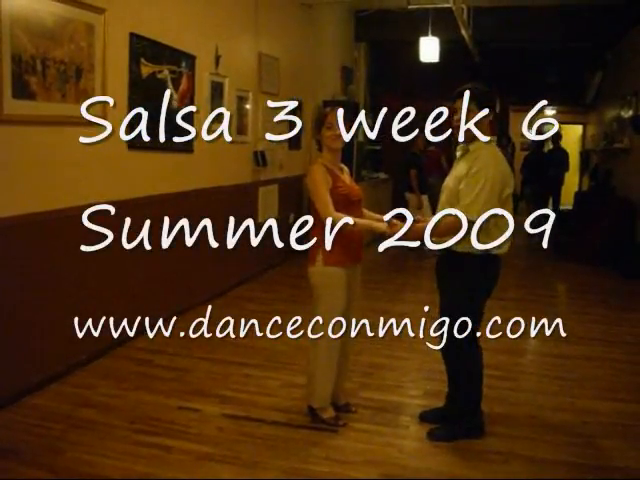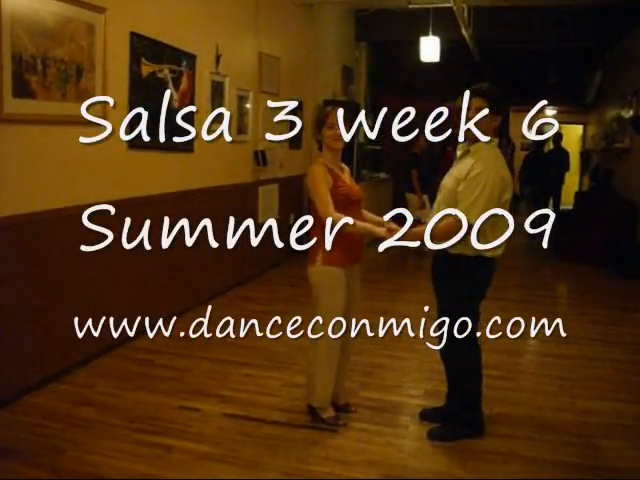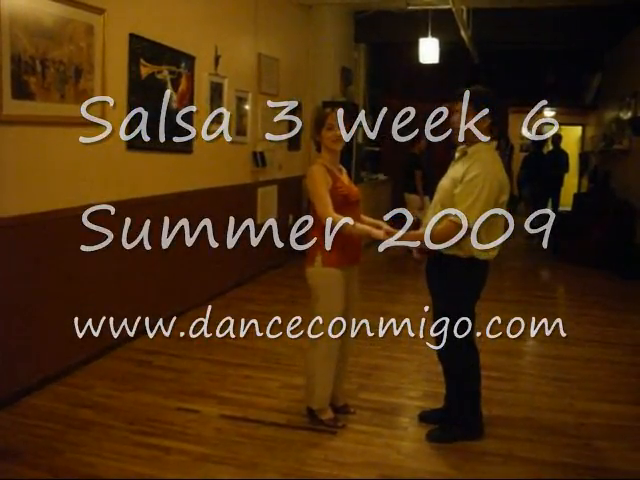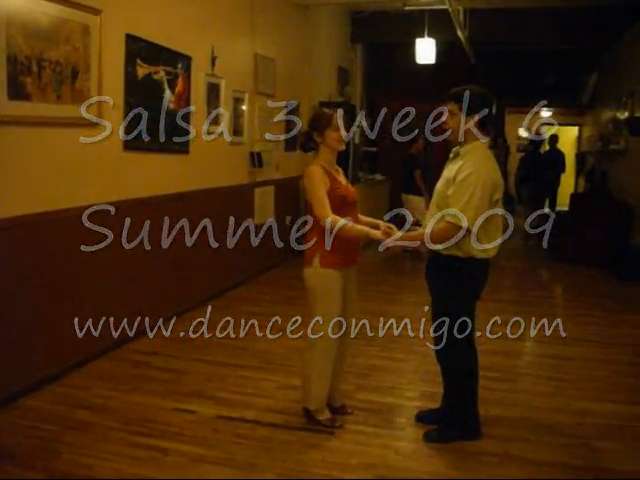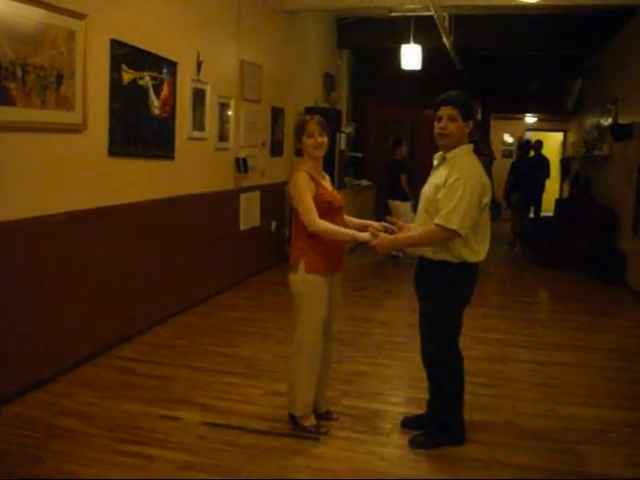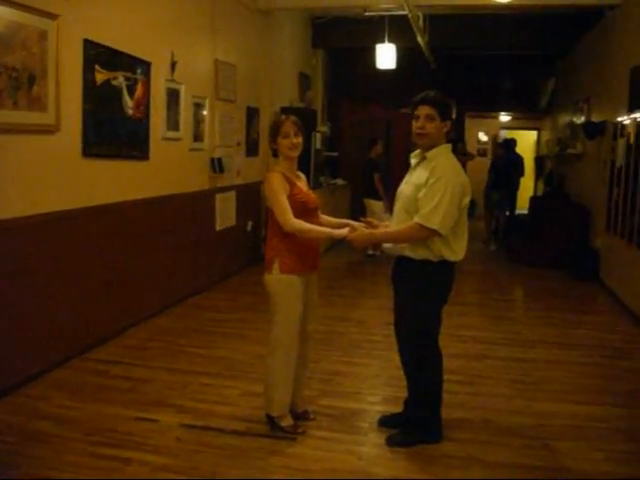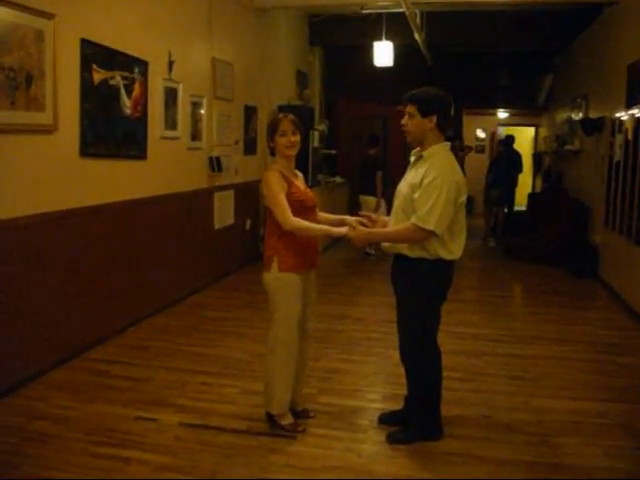
dt=0.4s
person 1, frame 1
left shoulder: (488, 162)
right shoulder: (468, 154)
left elbow: (463, 221)
left wrist: (416, 229)
right wrist: (424, 227)
left hip: (473, 263)
right hip: (458, 258)
left knee: (461, 341)
right knee: (452, 338)
left ankle: (468, 419)
right ankle: (456, 406)
person 1, frame 2
left shoulder: (488, 166)
right shoulder: (467, 153)
left elbow: (460, 224)
left wrist: (413, 235)
right wrist: (422, 233)
left hip: (468, 264)
right hip: (453, 259)
left knee: (461, 341)
right knee: (451, 339)
left ankle: (469, 419)
right ankle: (456, 406)
person 1, frame 3
left shoulder: (485, 169)
right shoulder: (466, 155)
left elbow: (458, 227)
left wrist: (409, 238)
right wrist: (422, 241)
left hip: (461, 265)
right hip: (447, 260)
left knee: (457, 344)
right knee: (447, 341)
left ankle: (467, 421)
right ankle: (455, 407)
person 1, frame 4
left shoulder: (477, 167)
right shoulder: (463, 157)
left elbow: (456, 227)
left wrist: (408, 238)
right wrist: (421, 235)
left hip: (461, 266)
right hip: (449, 262)
left knee: (456, 343)
right knee: (446, 341)
left ankle: (465, 422)
right ankle: (452, 408)
person 1, frame 5
left shoulder: (466, 172)
right shoulder: (445, 163)
left elbow: (446, 231)
left wrist: (394, 242)
right wrist: (410, 229)
left hip: (451, 271)
right hip: (435, 266)
left knee: (442, 348)
right knee: (433, 346)
left ankle: (449, 427)
right ankle: (437, 413)
person 1, frame 6
left shoulder: (447, 172)
right shoulder: (420, 162)
left elbow: (424, 229)
left wrist: (373, 237)
right wrist: (383, 227)
left hip: (428, 271)
right hip: (409, 265)
left knee: (422, 347)
right knee: (409, 344)
left ankle: (427, 425)
right ankle: (414, 411)
person 1, frame 7
left shoulder: (441, 170)
right shoulder: (421, 160)
left elbow: (422, 229)
left wrist: (371, 236)
right wrist: (384, 222)
left hip: (426, 269)
right hip: (411, 264)
left knee: (420, 345)
right knee: (411, 343)
left ankle: (427, 422)
right ankle: (414, 409)
person 2, frame 1
left shoulder: (344, 170)
right shoulder: (318, 171)
right elbow: (330, 216)
left wrist: (384, 219)
right wrist: (376, 227)
left hip: (349, 259)
right hip: (328, 260)
right knee: (327, 331)
left ankle: (336, 394)
right ankle: (319, 402)
person 2, frame 2
left shoulder: (345, 169)
right shoulder: (318, 171)
right elbow: (330, 216)
left wrist: (384, 222)
right wrist: (374, 231)
left hip: (349, 259)
right hip: (328, 259)
left knee: (344, 329)
right knee: (327, 331)
left ankle: (336, 394)
right ankle: (318, 402)
person 2, frame 3
left shoulder: (341, 170)
right shoulder: (318, 171)
right elbow: (329, 217)
left wrist: (380, 224)
right wrist: (371, 232)
left hip: (347, 260)
right hip: (326, 261)
left knee: (343, 330)
right knee: (326, 332)
left ankle: (335, 395)
right ankle: (318, 404)
person 2, frame 4
left shoulder: (338, 171)
right shoulder: (315, 172)
right elbow: (327, 219)
left wrist: (377, 222)
right wrist: (369, 233)
left hip: (344, 261)
right hip: (323, 261)
left knee: (340, 331)
right knee: (323, 333)
left ankle: (332, 396)
right ankle: (314, 404)
person 2, frame 5
left shoulder: (325, 177)
right shoulder: (300, 178)
right elbow: (314, 224)
left wrist: (369, 224)
right wrist: (358, 236)
left hip: (330, 266)
right hip: (309, 267)
left knee: (325, 336)
right knee: (308, 338)
left ankle: (317, 402)
right ankle: (300, 410)
person 2, frame 6
left shoulder: (301, 177)
right shoulder: (275, 178)
left elbow: (313, 217)
right elbow: (289, 223)
left wrist: (346, 222)
right wrist: (336, 234)
left hip: (306, 265)
right hip: (285, 267)
left knee: (302, 336)
right knee: (285, 338)
left ankle: (294, 402)
right ankle: (277, 411)
person 2, frame 7
left shoulder: (298, 175)
right shoulder: (272, 177)
left elbow: (311, 215)
right elbow: (288, 221)
left wrist: (343, 218)
right wrist: (334, 232)
left hip: (304, 263)
right hip: (283, 265)
left knee: (301, 334)
right knee: (284, 336)
left ankle: (293, 399)
right ankle: (277, 409)
